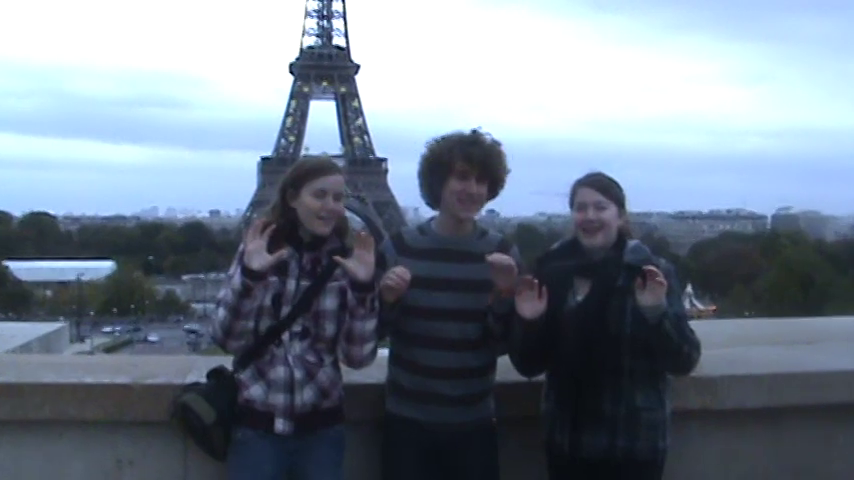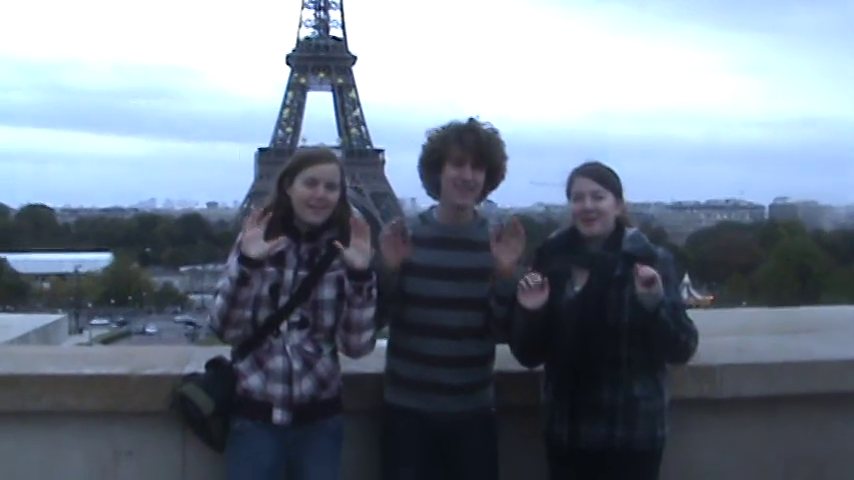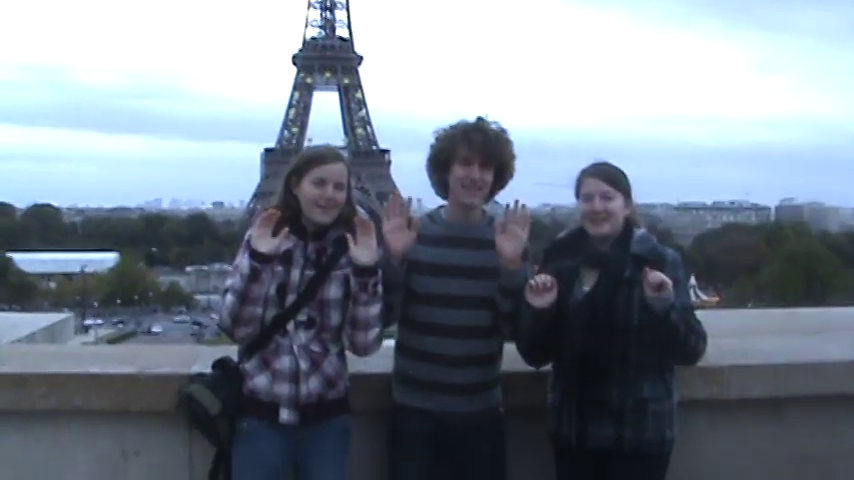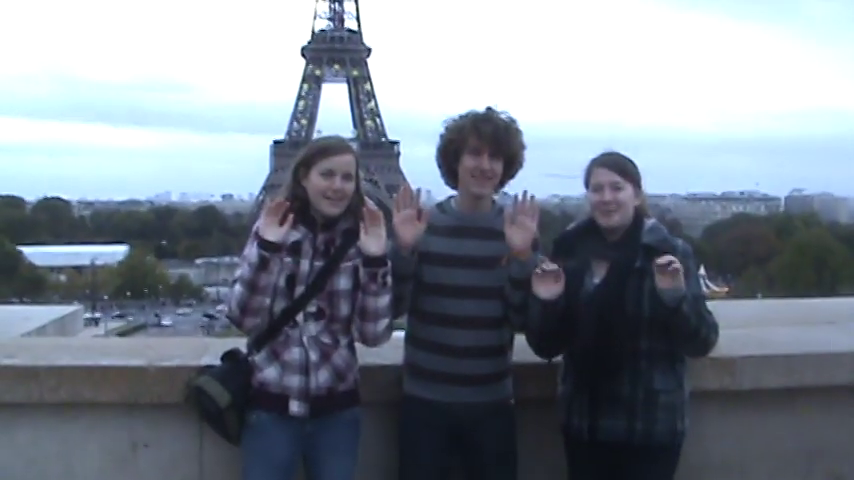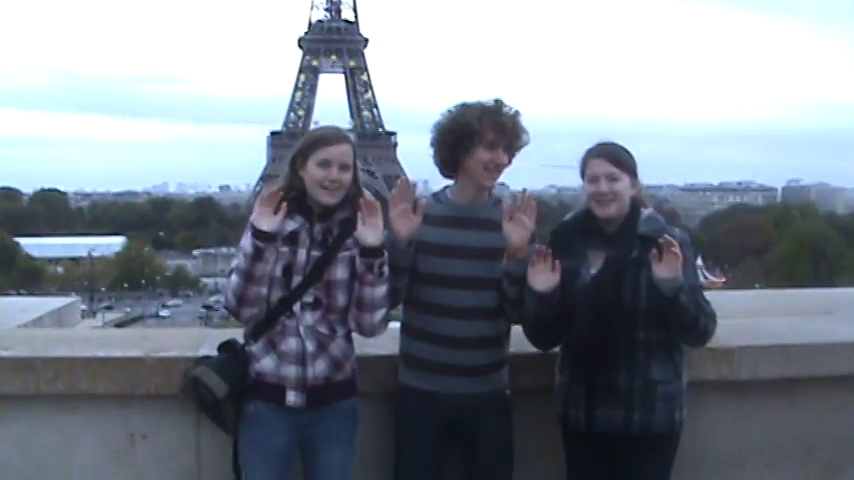
dt=0.3s
person 1, frame 1
left shoulder: (501, 252)
right shoulder: (400, 246)
left elbow: (501, 344)
right elbow: (375, 332)
left wrist: (505, 292)
right wrist: (386, 299)
left hip: (474, 421)
right hip: (408, 418)
person 1, frame 2
left shoulder: (499, 242)
right shoulder: (403, 235)
left elbow: (502, 332)
right elbow: (375, 318)
left wrist: (506, 273)
right wrist: (389, 269)
left hip: (473, 410)
right hip: (407, 407)
person 1, frame 3
left shoulder: (507, 239)
right shoulder: (412, 233)
left elbow: (511, 328)
right elbow: (384, 315)
left wrist: (512, 264)
right wrist: (394, 258)
left hip: (481, 410)
right hip: (415, 407)
person 1, frame 4
left shoulder: (517, 228)
right shoulder: (422, 224)
left elbow: (520, 319)
right elbow: (395, 306)
left wrist: (522, 255)
right wrist: (404, 249)
left hip: (492, 401)
right hip: (425, 398)
person 1, frame 5
left shoulder: (513, 221)
right shoulder: (419, 214)
left elbow: (515, 313)
right elbow: (390, 297)
left wrist: (518, 251)
right wrist: (400, 241)
left hip: (488, 392)
right hip: (421, 390)
person 2, frame 1
left shoulder: (346, 262)
right shoulder: (258, 250)
left elbow: (358, 356)
right elbow: (228, 340)
left wrist: (363, 287)
right wrist: (250, 274)
left hip: (321, 429)
right hip: (257, 426)
person 2, frame 2
left shoulder: (344, 251)
right shoulder: (257, 240)
left elbow: (357, 345)
right elbow: (226, 330)
left wrist: (360, 275)
right wrist: (246, 262)
left hip: (320, 419)
right hip: (255, 416)
person 2, frame 3
left shoulder: (350, 250)
right shoulder: (263, 238)
left elbow: (364, 343)
right elbow: (236, 329)
left wrist: (366, 272)
right wrist: (257, 259)
left hip: (327, 420)
right hip: (262, 416)
person 2, frame 4
left shoulder: (360, 240)
right shoulder: (273, 230)
left elbow: (373, 334)
right elbow: (244, 319)
left wrist: (376, 262)
right wrist: (266, 249)
left hip: (337, 411)
right hip: (272, 407)
person 2, frame 5
left shoulder: (357, 230)
right shoulder: (270, 219)
left elbow: (371, 324)
right elbow: (241, 310)
left wrist: (372, 251)
right wrist: (260, 238)
left hip: (334, 402)
right hip: (269, 398)
person 3, frame 1
left shoulder: (651, 272)
right shoulder: (554, 271)
left elbow: (684, 361)
right elbow: (529, 365)
left wrist: (658, 313)
right wrist: (528, 323)
left hip: (634, 444)
right hip: (567, 442)
person 3, frame 2
left shoulder: (650, 260)
right shoulder: (553, 259)
left elbow: (682, 350)
right elbow: (529, 356)
left wrist: (655, 302)
right wrist: (528, 312)
left hip: (632, 433)
right hip: (566, 431)
person 3, frame 3
left shoulder: (660, 261)
right shoulder: (561, 260)
left elbow: (691, 351)
right elbow: (536, 355)
left wrist: (664, 305)
right wrist: (537, 311)
left hip: (641, 434)
right hip: (574, 431)
person 3, frame 4
left shoulder: (668, 253)
right shoulder: (570, 251)
left elbow: (702, 342)
right elbow: (547, 347)
left wrist: (676, 296)
right wrist: (545, 303)
left hip: (651, 425)
right hip: (584, 422)
person 3, frame 5
left shoulder: (666, 242)
right shoulder: (567, 243)
left elbow: (700, 332)
right elbow: (545, 338)
left wrist: (673, 286)
right wrist: (540, 295)
left hip: (650, 416)
right hip: (582, 414)
